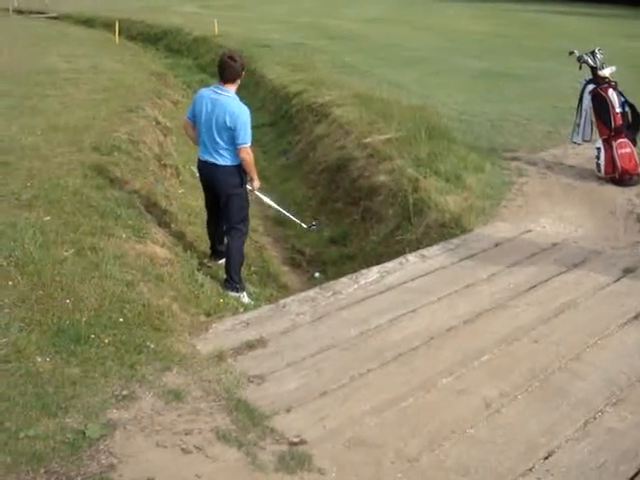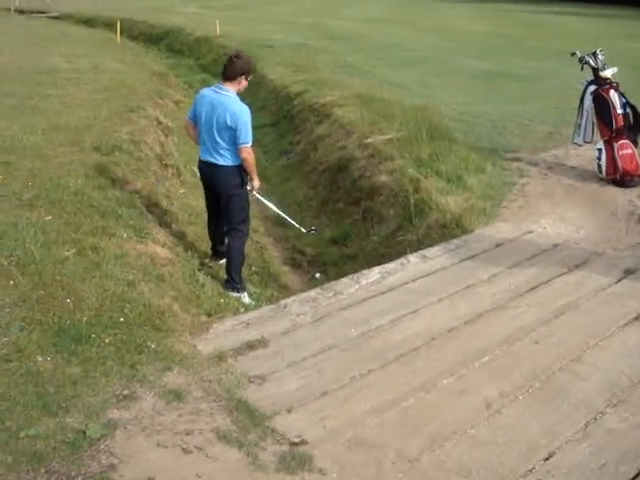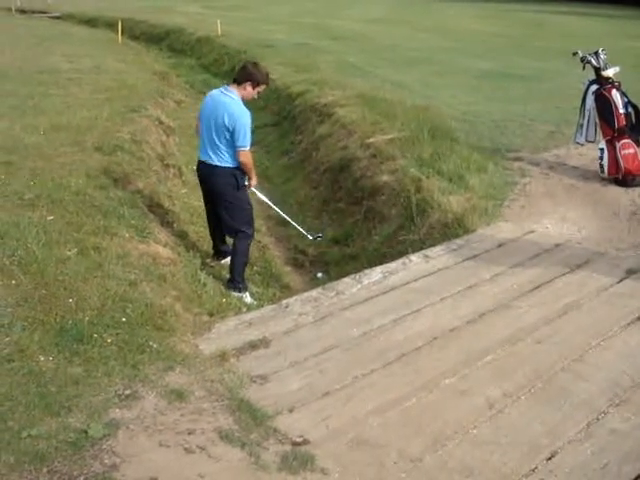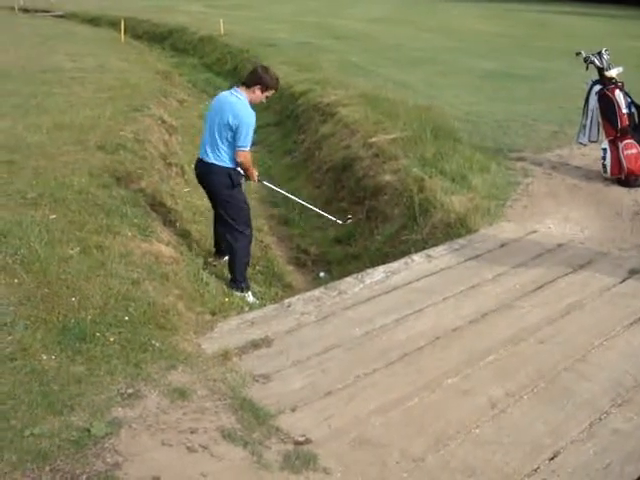
dt=0.3s
person 1, frame 1
left shoulder: (201, 96)
right shoulder: (239, 110)
left elbow: (189, 126)
right elbow: (244, 153)
right wrist: (254, 178)
left hip: (205, 166)
right hip: (229, 173)
left knee: (214, 213)
right knee: (238, 227)
left ankle: (217, 252)
right ankle: (233, 283)
person 1, frame 2
left shoulder: (202, 95)
right shoulder: (240, 110)
left elbow: (189, 126)
right elbow: (245, 153)
right wrist: (254, 177)
left hip: (205, 166)
right hip: (229, 173)
left knee: (215, 214)
right knee: (238, 228)
left ankle: (219, 252)
right ankle: (234, 283)
person 1, frame 3
left shoulder: (211, 96)
right shoulder: (240, 113)
left elbow: (200, 127)
right elbow: (243, 156)
right wrist: (252, 176)
left hip: (204, 167)
right hip: (225, 174)
left knee: (215, 214)
right knee: (244, 229)
left ankle: (220, 252)
right ankle: (236, 284)
person 1, frame 4
left shoulder: (221, 97)
right shoulder: (246, 114)
right elbow: (241, 156)
right wrist: (251, 173)
left hip: (203, 166)
right hip: (221, 174)
left knee: (222, 213)
right knee: (241, 228)
left ankle: (222, 251)
right ankle: (239, 283)
person 2, frame 1
left shoulder: (611, 87)
right shoulder: (595, 92)
left elbow: (625, 105)
right elbow: (604, 114)
right wrist: (613, 128)
left hip: (620, 126)
right hip: (609, 130)
right ankle: (620, 173)
person 2, frame 2
left shoulder: (613, 88)
right shoulder: (596, 93)
left elbow: (627, 106)
right wrist: (615, 129)
left hip: (621, 127)
right hip: (611, 132)
right ankle: (622, 175)
person 2, frame 3
left shoulder: (614, 88)
right shoulder: (598, 93)
right elbow: (607, 115)
right wrist: (616, 128)
left hip: (622, 127)
right hip: (612, 130)
right ankle: (624, 174)
person 2, frame 4
left shoulder: (617, 88)
right shoulder: (601, 93)
right elbow: (610, 115)
right wrist: (619, 129)
left hip: (626, 127)
right hip: (616, 130)
right ankle: (625, 174)
